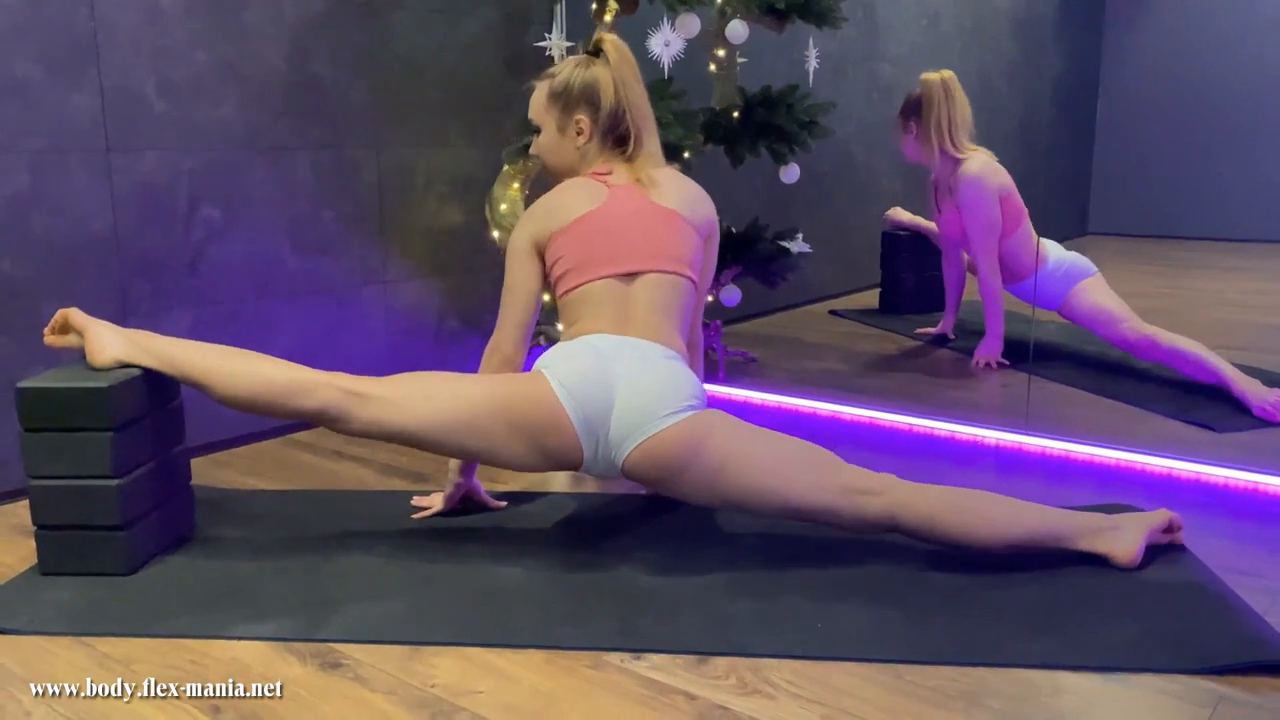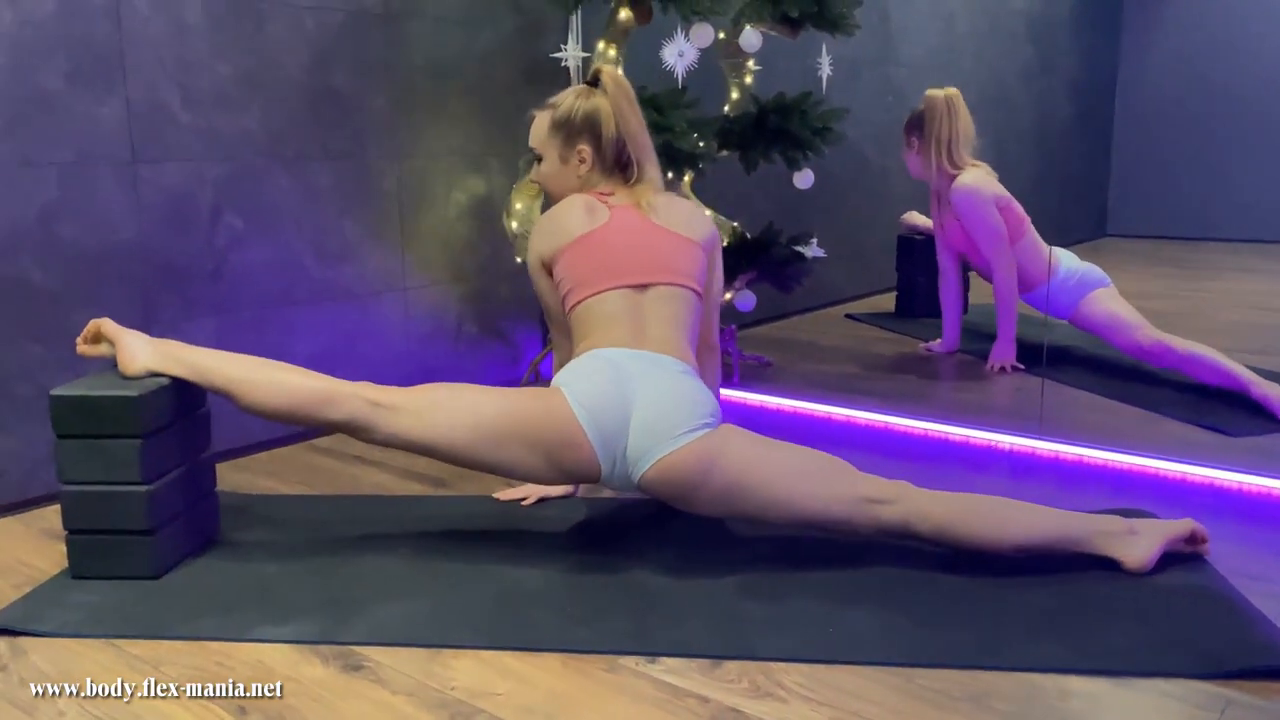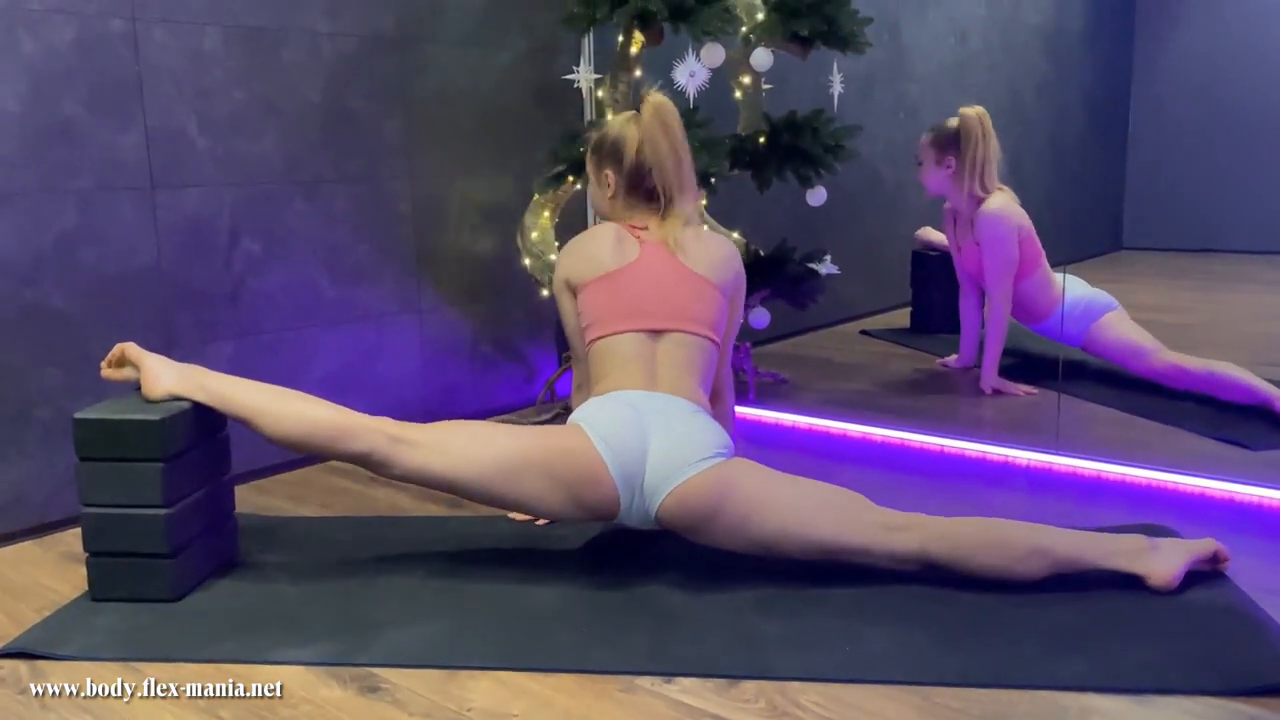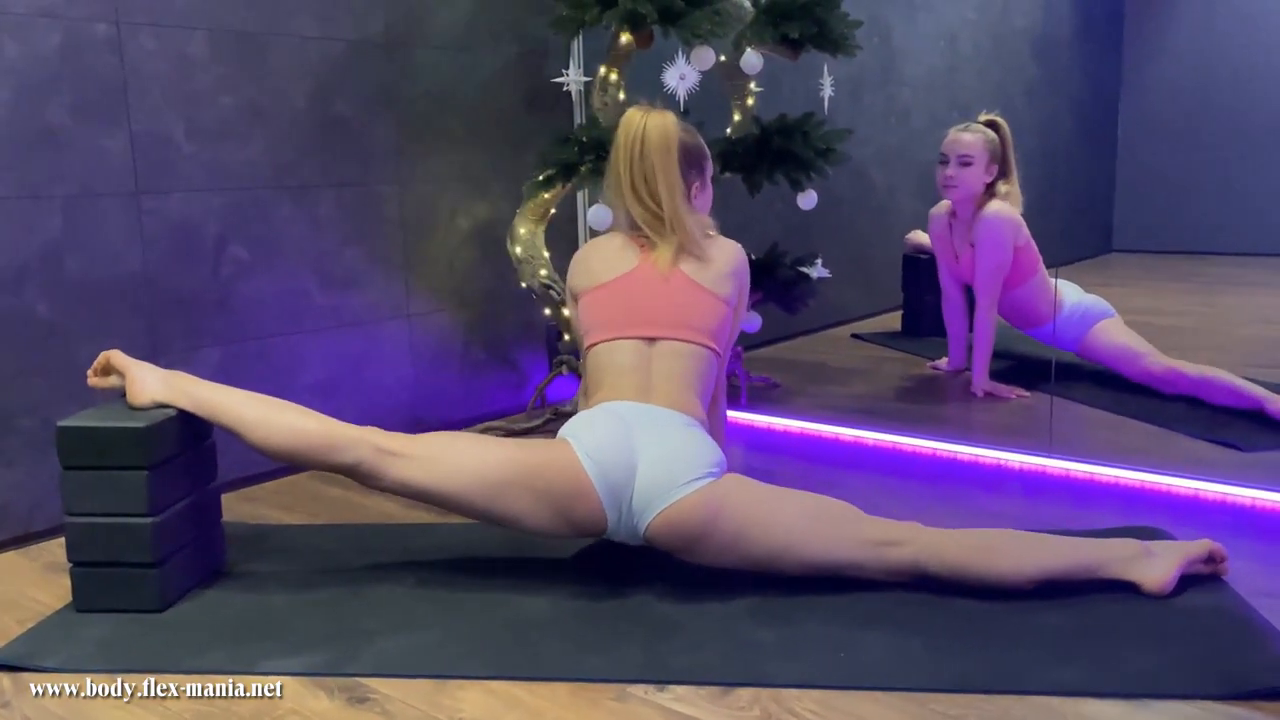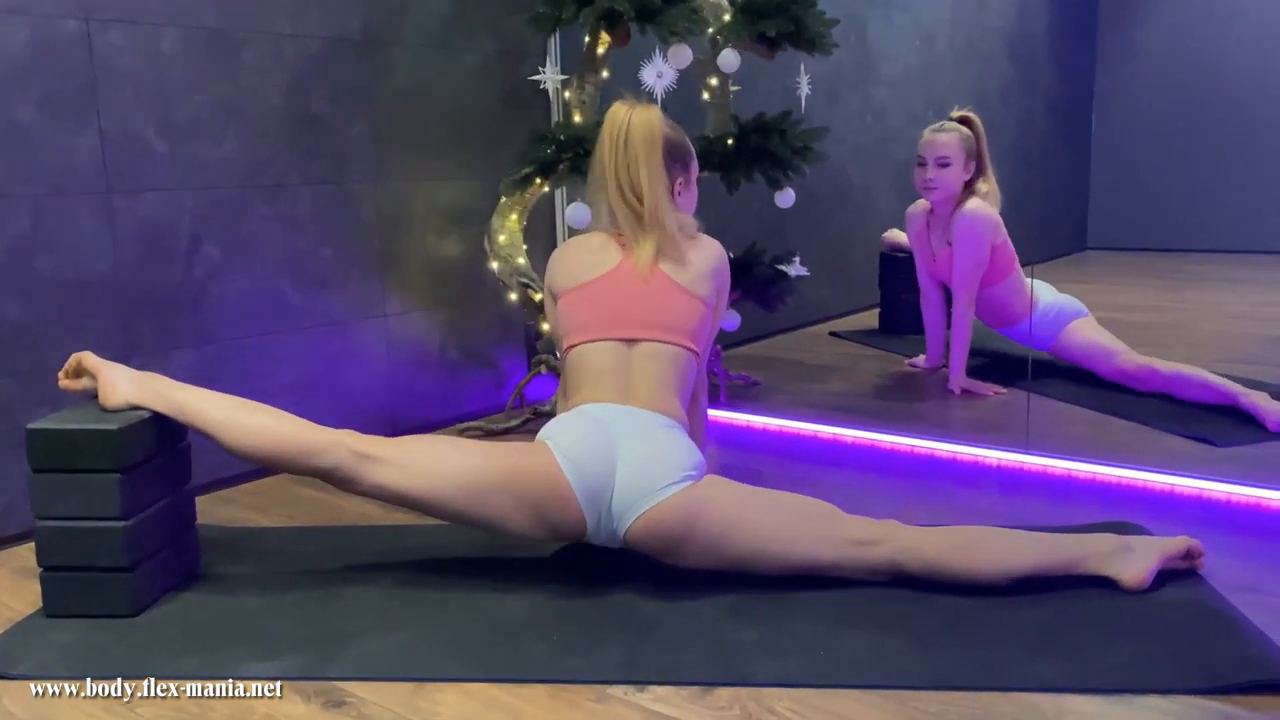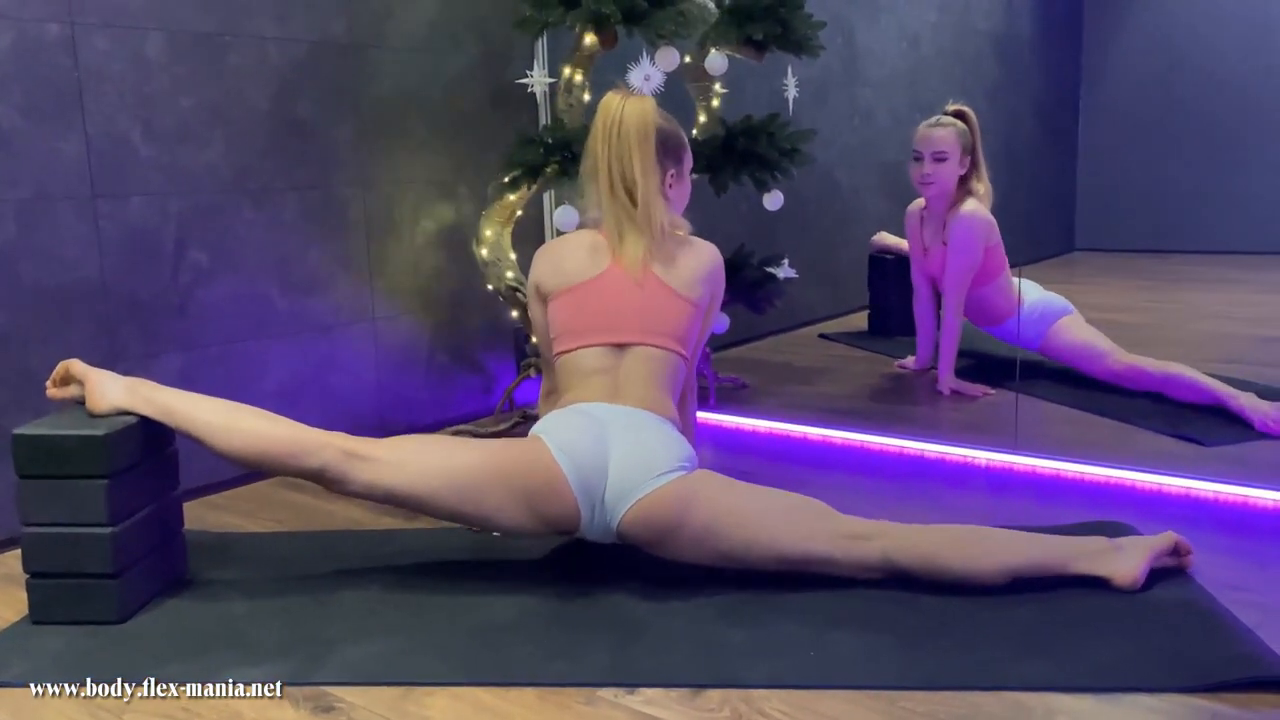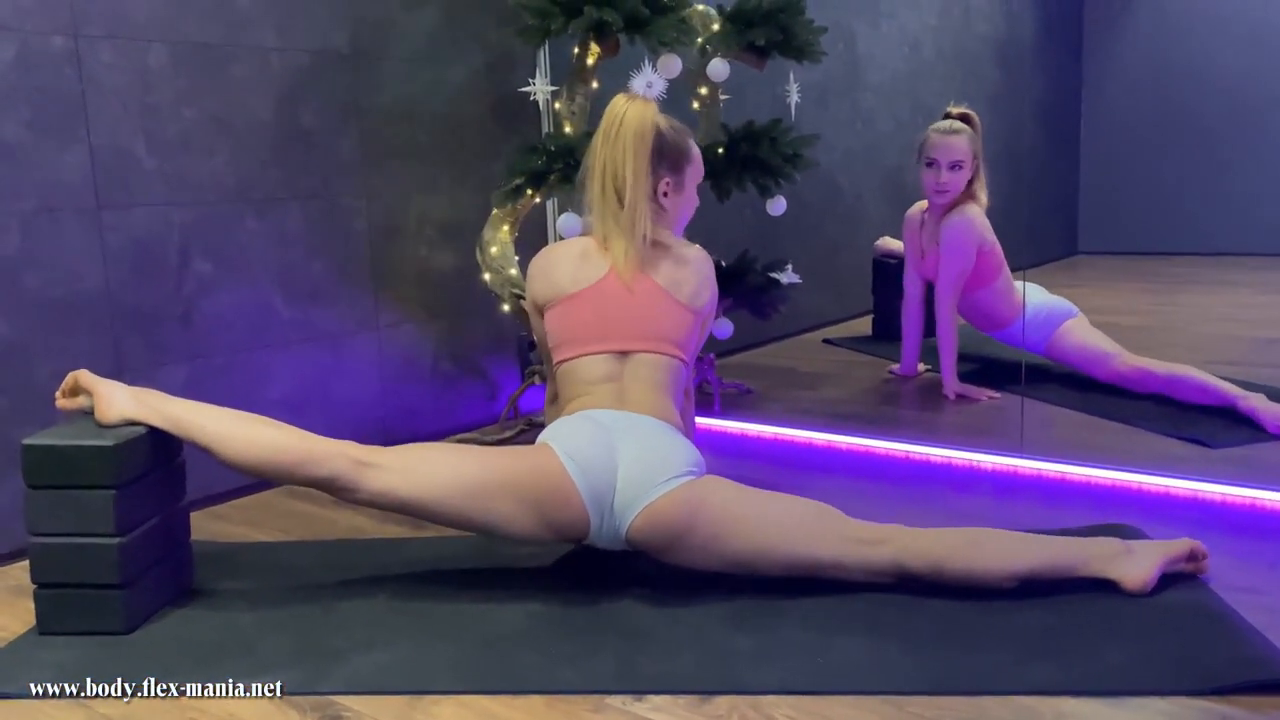
dt=0.7s
person 1, frame 1
left shoulder: (543, 211)
right shoulder: (692, 197)
left elbow: (505, 352)
left wrist: (463, 473)
right wrist: (687, 460)
left hip: (570, 394)
right hip: (659, 407)
left knee: (340, 398)
right knee: (873, 498)
left ankle: (124, 345)
person 1, frame 2
left shoulder: (553, 227)
right shoulder: (696, 219)
left wrist: (564, 468)
right wrist: (689, 452)
left hip: (586, 407)
right hip: (676, 418)
left knee: (362, 404)
right knee: (888, 505)
left ankle: (156, 353)
person 1, frame 3
left shoulder: (575, 253)
right shoulder: (722, 249)
left hip: (603, 447)
right hip: (690, 459)
left knee: (382, 442)
right knee: (904, 537)
left ankle: (178, 379)
person 1, frame 4
left shoulder: (587, 259)
right shoulder: (728, 258)
left hip: (588, 458)
right hip: (680, 477)
left knee: (365, 451)
right knee: (899, 548)
person 1, frame 5
left shoulder: (566, 257)
right shoulder: (709, 257)
left hip: (567, 464)
right hip: (660, 479)
left knee: (346, 456)
right knee: (880, 547)
person 1, frame 6
left shoulder: (552, 257)
right shoulder: (704, 259)
left hip: (560, 461)
right hip: (653, 472)
left knee: (338, 456)
right knee: (871, 545)
person 1, frame 7
left shoulder: (546, 266)
right shoulder: (696, 268)
left hip: (566, 469)
right hip: (663, 479)
left knee: (344, 469)
right knee: (883, 550)
person 2, frame 1
left shoulder: (975, 176)
right shoulder: (939, 181)
left elbow: (987, 264)
right elbow: (954, 251)
left wrist: (993, 338)
right wrist: (949, 318)
left hip: (1058, 276)
right hip: (1025, 275)
left knee: (1136, 336)
left ankle: (1243, 385)
right ankle: (913, 222)
person 2, frame 2
left shoulder: (968, 190)
right shoulder: (941, 192)
left elbow: (1004, 270)
right elbow: (948, 267)
left wrist: (1006, 342)
right wrist: (949, 339)
left hip: (1068, 285)
right hip: (1043, 280)
left knee: (1150, 345)
person 2, frame 3
left shoulder: (996, 215)
right shoulder: (952, 213)
left elbow: (999, 302)
right elbow: (969, 290)
left wrist: (989, 374)
right wrist: (966, 356)
left hip: (1077, 312)
right hip: (1052, 298)
left knee: (1169, 367)
person 2, frame 4
left shoulder: (996, 219)
right shoulder: (940, 218)
left elbow: (986, 304)
right elbow: (952, 293)
left wrist: (980, 377)
right wrist: (956, 359)
left hip: (1073, 316)
right hip: (1036, 314)
left knee: (1162, 372)
person 2, frame 5
left shoulder: (974, 217)
right shoulder: (917, 216)
left elbow: (962, 302)
right elbow: (930, 290)
left wrist: (958, 375)
right wrist: (934, 355)
left hip: (1047, 316)
right hip: (1011, 319)
left knee: (1136, 370)
person 2, frame 6
left shoulder: (970, 219)
right shoulder: (915, 213)
left elbow: (952, 301)
right elbow: (922, 289)
left wrist: (946, 375)
right wrist: (924, 356)
left hip: (1033, 315)
right hip: (999, 315)
left knee: (1124, 368)
left ankle: (1239, 400)
right ankle: (897, 245)
person 2, frame 7
left shoulder: (962, 222)
right shoulder: (915, 218)
left elbow: (944, 303)
right elbow: (913, 293)
left wrist: (950, 380)
right wrist: (908, 363)
left hip: (1037, 319)
right hip: (1006, 314)
left knee: (1131, 371)
